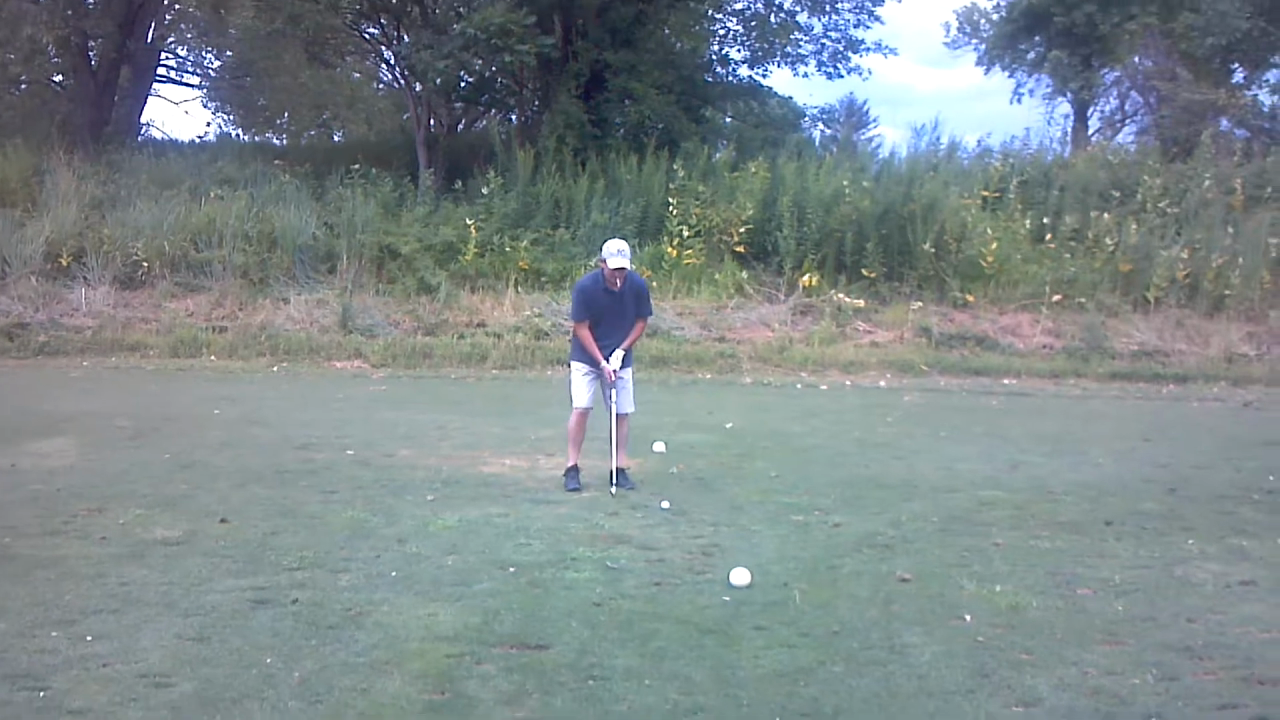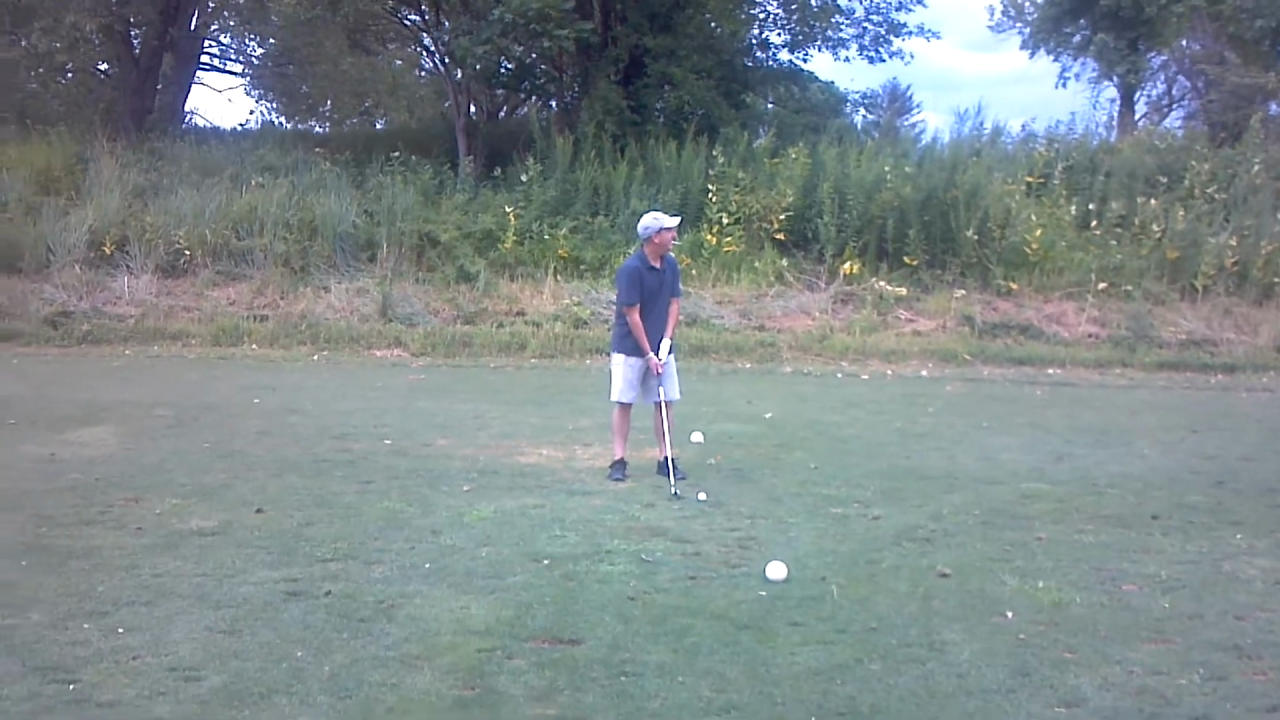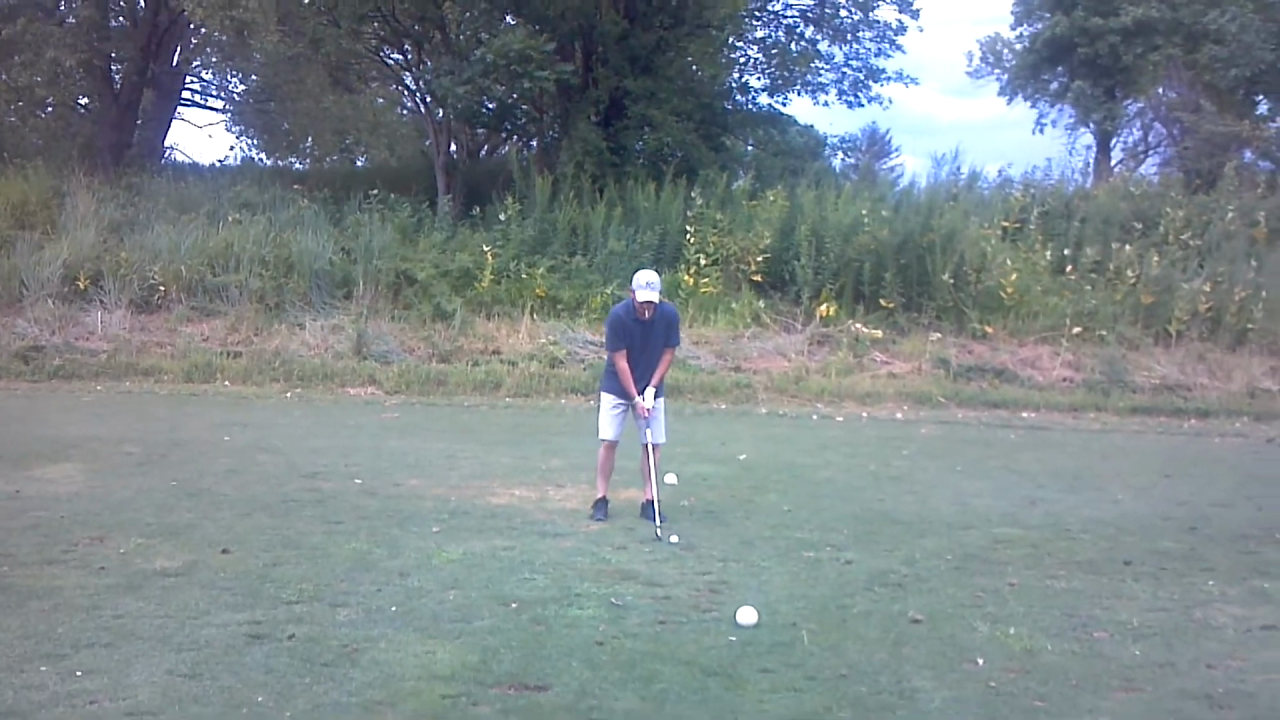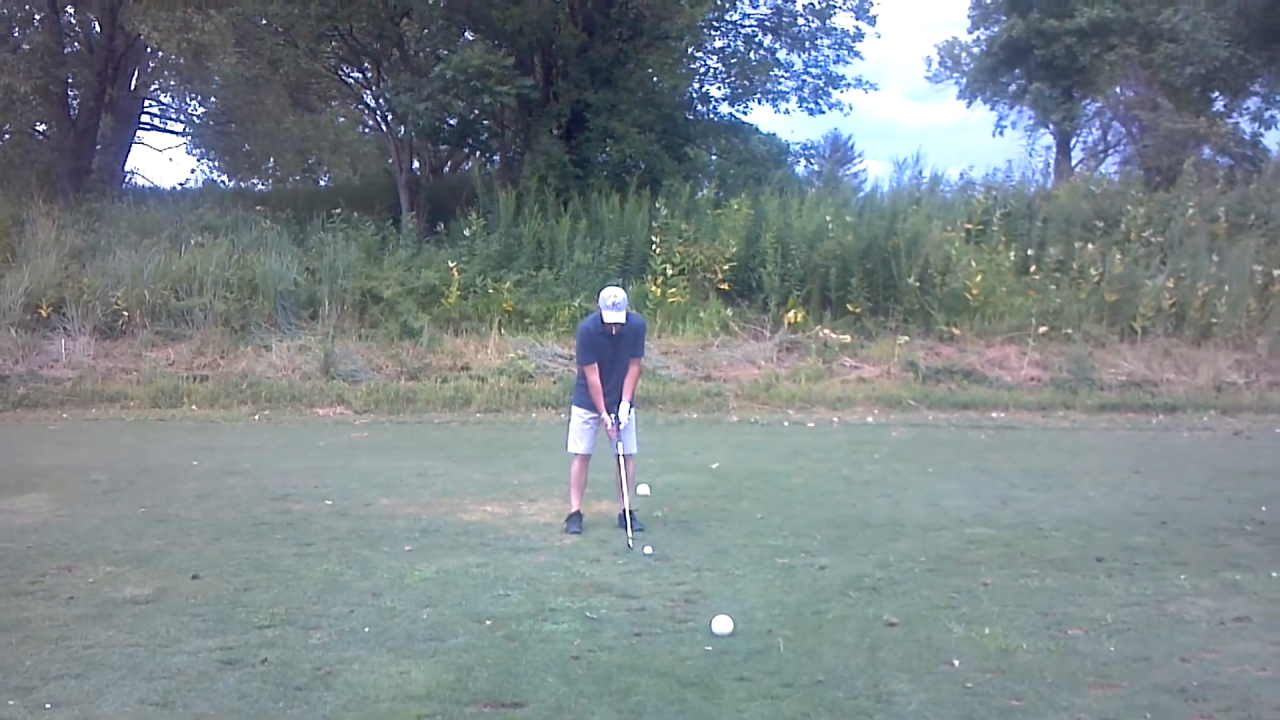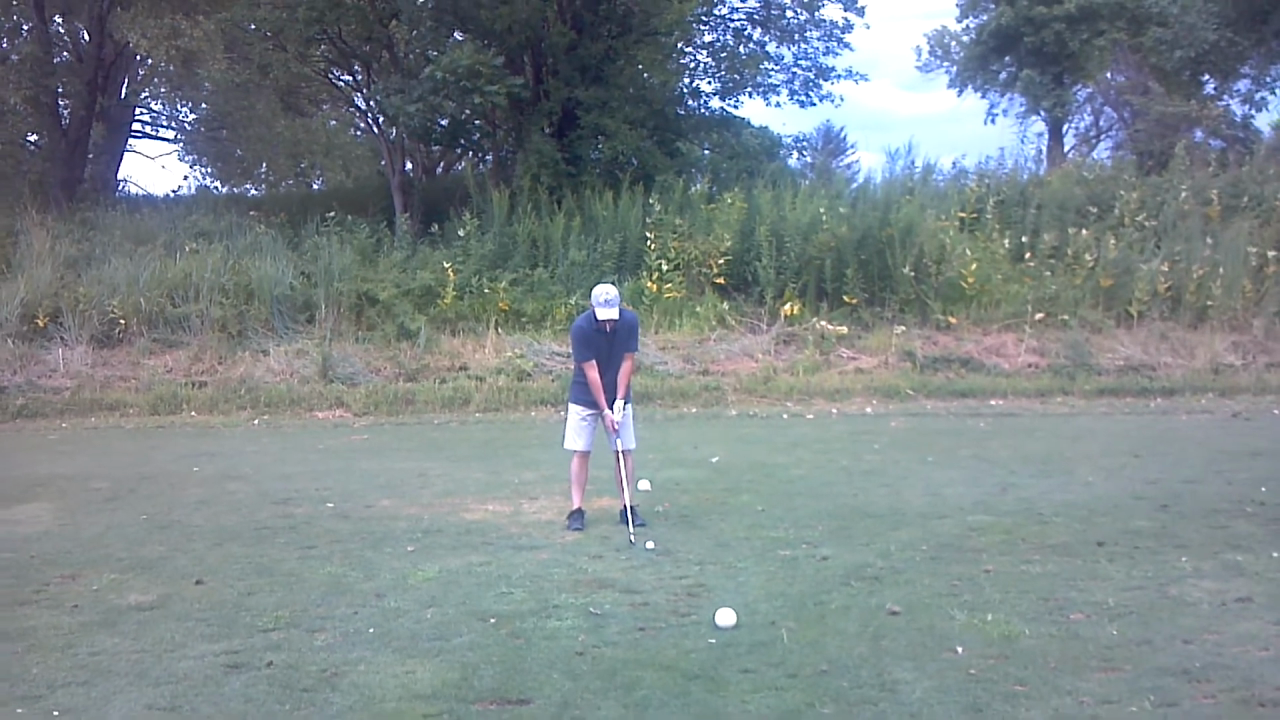
dt=1s
person 1, frame 1
left shoulder: (638, 285)
right shoulder: (585, 286)
left elbow: (641, 322)
right elbow: (581, 329)
left wrist: (620, 351)
right wrist: (601, 362)
left hip: (620, 358)
right hip: (586, 358)
left knee: (622, 414)
right knee: (580, 409)
left ankle: (619, 469)
right ankle: (572, 468)
person 1, frame 2
left shoulder: (671, 265)
right shoulder: (630, 269)
left elbow: (673, 304)
right elbow: (632, 315)
left wrist: (666, 341)
right wrist: (647, 354)
left hip: (661, 347)
right hip: (630, 349)
left knee: (664, 403)
right knee: (624, 403)
left ankle: (665, 459)
right ankle: (618, 460)
person 1, frame 3
left shoulder: (669, 315)
right shoulder: (617, 316)
left elbow: (668, 354)
right elbow: (620, 361)
left wrist: (651, 389)
right wrist: (635, 398)
left hip: (651, 389)
right hip: (616, 388)
left knee: (652, 444)
right knee: (608, 441)
left ankle: (648, 501)
right ankle: (601, 499)
person 1, frame 4
left shoulder: (637, 325)
right shoulder: (587, 329)
left elbow: (634, 366)
right elbow: (592, 375)
left wrist: (625, 403)
right wrist: (603, 414)
left hip: (621, 401)
right hip: (588, 402)
left knee: (626, 455)
right knee: (581, 455)
left ankle: (625, 511)
right ankle: (575, 513)
person 1, frame 5
left shoulder: (630, 321)
right shoulder: (580, 327)
left elbow: (627, 362)
right elbow: (591, 371)
left wrist: (619, 401)
right wrist: (604, 410)
left hip: (618, 398)
right hip: (585, 398)
left knee: (625, 451)
right knee: (581, 452)
left ankle: (627, 507)
right ankle: (576, 510)
